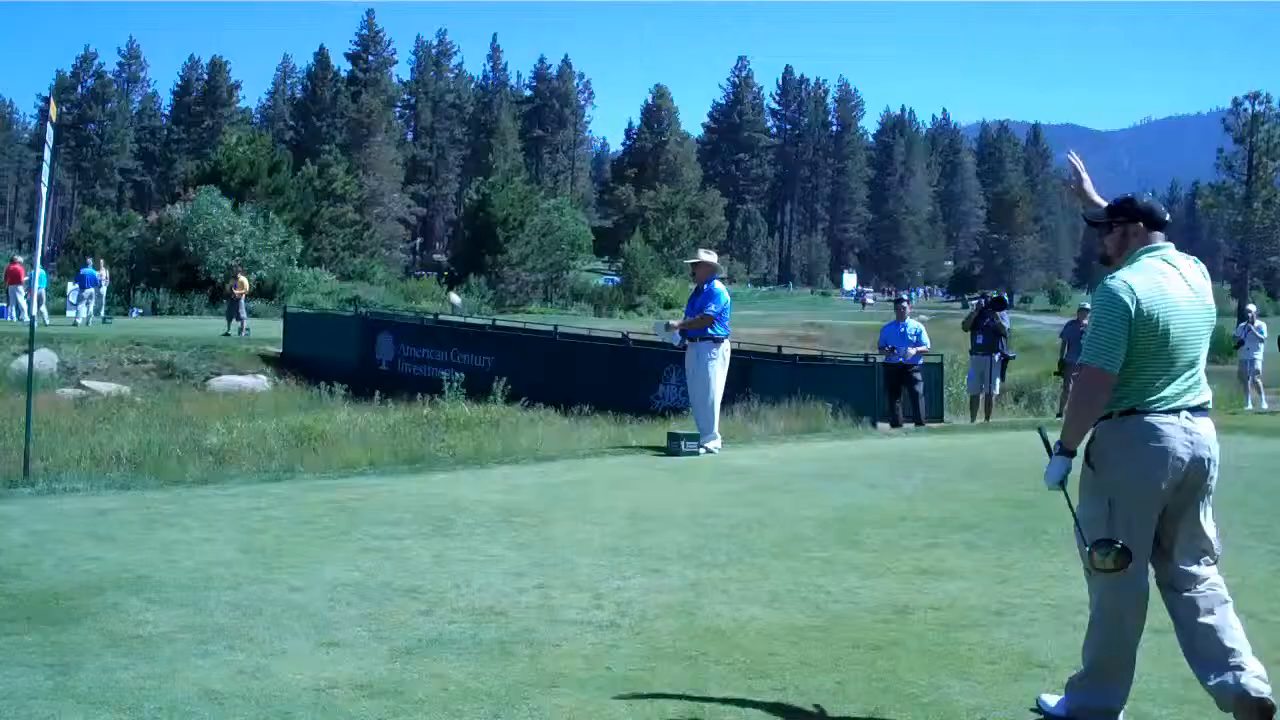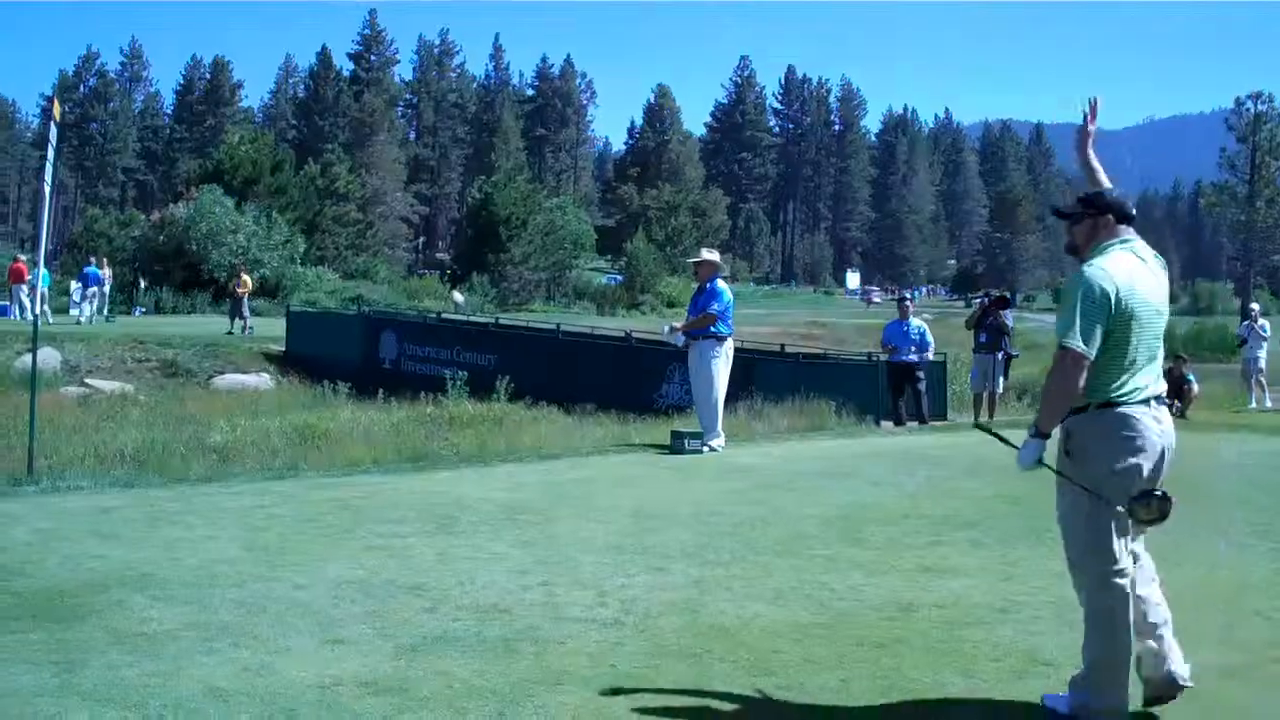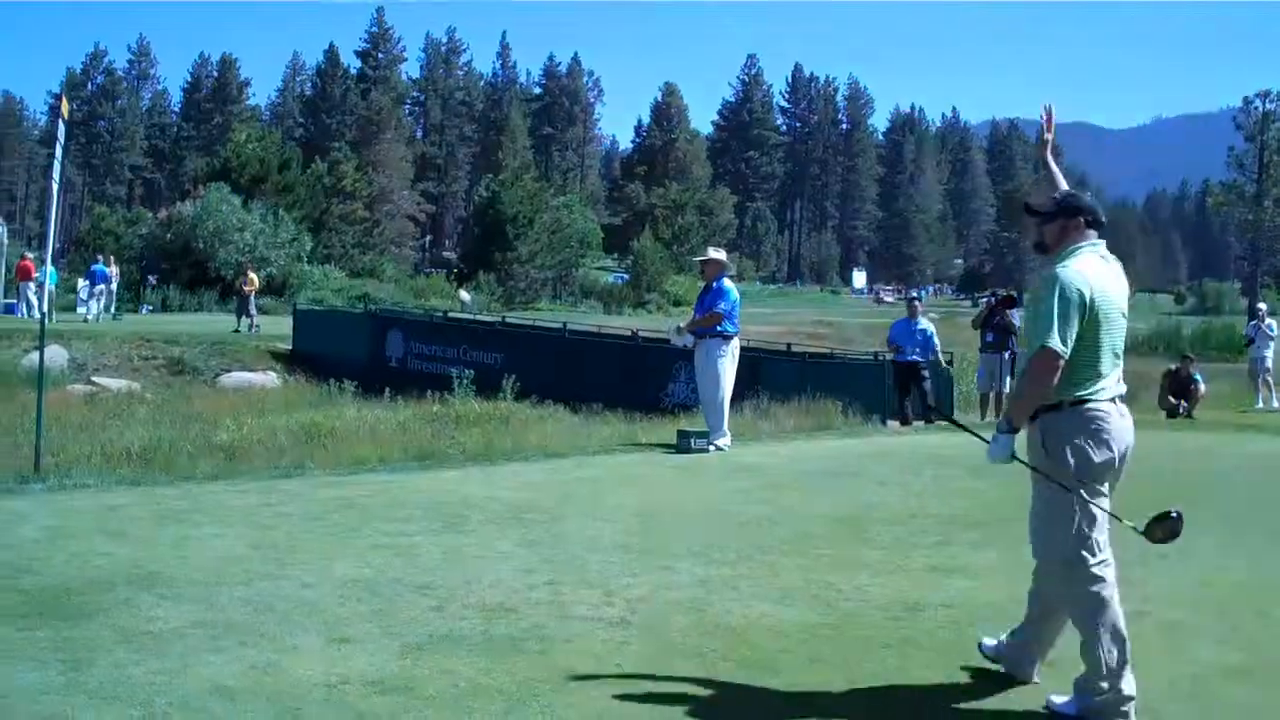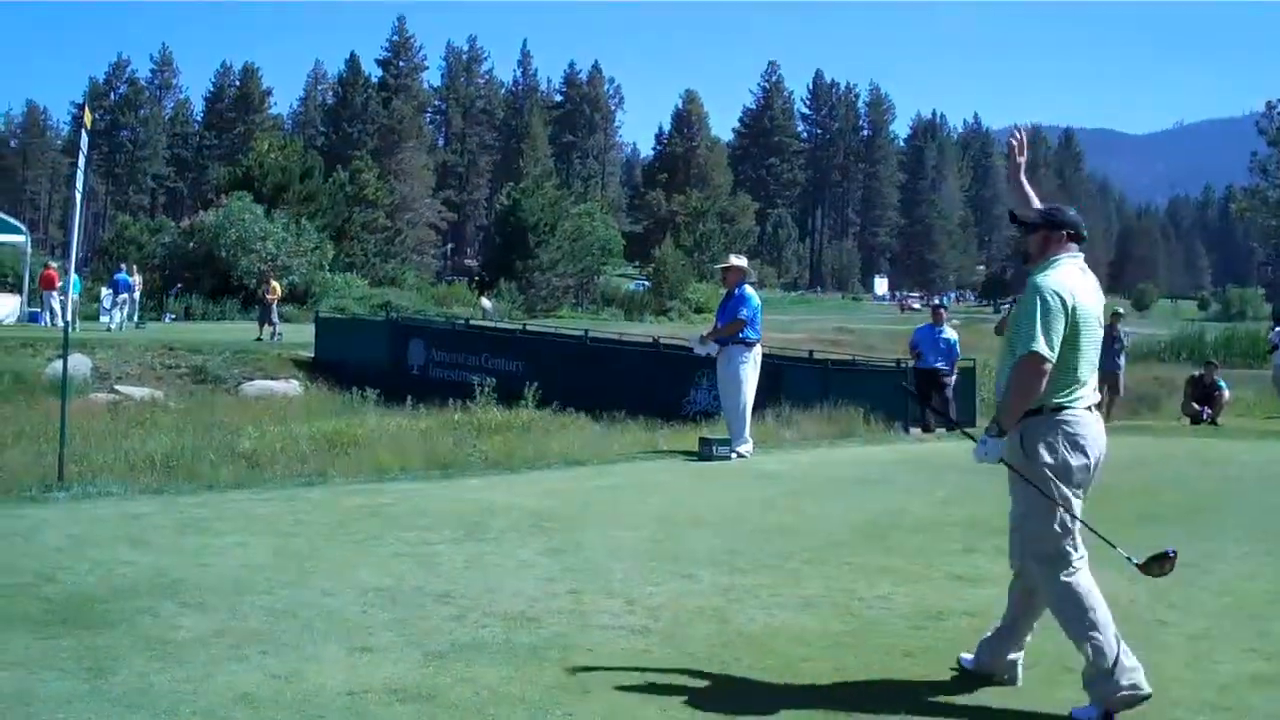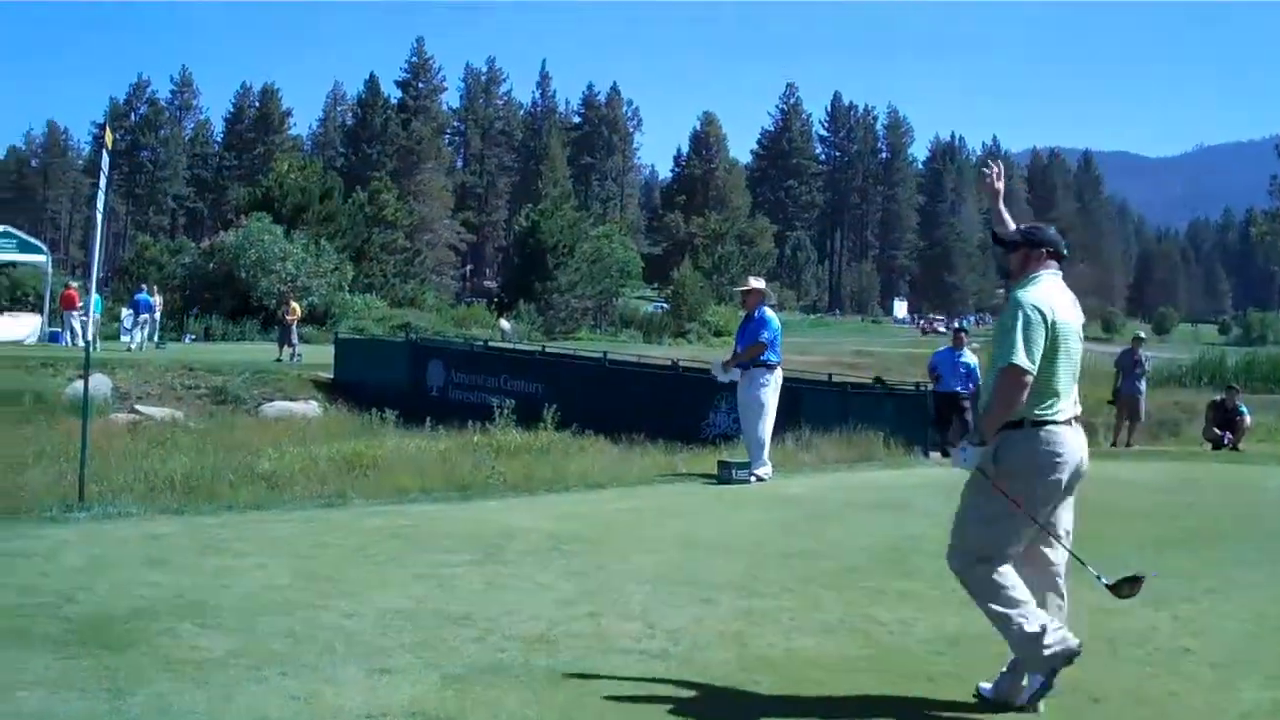
dt=0.2s
person 1, frame 1
left shoulder: (1121, 288)
right shoulder: (1194, 273)
left elbow: (1093, 381)
right elbow: (1144, 227)
left wrist: (1064, 450)
right wrist: (1087, 194)
left hip: (1136, 441)
right hip: (1198, 436)
left knee: (1119, 577)
right knee: (1195, 574)
person 1, frame 2
left shoulder: (1095, 275)
right shoulder: (1150, 260)
left elbow: (1071, 368)
right elbow: (1113, 209)
left wrist: (1038, 433)
right wrist: (1087, 156)
left hip: (1105, 430)
right hip: (1154, 422)
left knee: (1102, 565)
right knee: (1127, 556)
right ankle: (1163, 666)
person 1, frame 3
left shoulder: (1066, 277)
right shoulder: (1109, 266)
left elbow: (1047, 365)
right elbow: (1068, 211)
left wrist: (1006, 426)
right wrist: (1048, 160)
left hip: (1072, 429)
right hip: (1108, 420)
left knee: (1078, 562)
right knee: (1057, 549)
right ankle: (1021, 649)
person 1, frame 4
left shoulder: (1047, 284)
right shoulder: (1082, 275)
left elbow: (1033, 369)
right elbow: (1047, 220)
left wrist: (996, 430)
right wrist: (1019, 177)
left hip: (1049, 433)
right hip: (1081, 427)
left knee: (1053, 565)
right knee: (1042, 555)
right ankle: (999, 656)
person 1, frame 5
left shoulder: (1029, 300)
right shoulder: (1064, 296)
left elbow: (1014, 381)
right elbow: (1024, 244)
left wrist: (977, 438)
right wrist: (999, 204)
left hip: (1028, 445)
right hip: (1068, 442)
left knee: (976, 558)
right knee: (1039, 565)
left ankle: (1044, 644)
right ankle: (1024, 680)
person 2, frame 1
left shoulder: (717, 290)
right shoulder: (697, 290)
left elbow: (706, 319)
right elbow: (690, 318)
left wrist: (678, 325)
right wrist: (681, 334)
left hip: (712, 348)
right hip: (693, 347)
left knee: (709, 397)
right knee: (696, 397)
left ankle: (711, 442)
right ankle: (704, 438)
person 2, frame 2
left shoulder: (720, 289)
right shoulder: (700, 289)
left elbow: (709, 318)
right elbow: (693, 317)
left wrist: (682, 326)
right wrist: (684, 334)
left hip: (715, 346)
right hip: (697, 346)
left knee: (712, 395)
right knee: (700, 396)
left ankle: (714, 440)
right ankle: (707, 436)
person 2, frame 3
left shoulder: (726, 288)
right shoulder: (706, 288)
left elbow: (715, 317)
right elbow: (699, 316)
left wrist: (688, 326)
right wrist: (690, 334)
left hip: (721, 345)
right hip: (703, 345)
left knee: (718, 394)
right knee: (706, 395)
left ankle: (720, 439)
right ankle: (714, 435)
person 2, frame 4
left shoulder: (747, 295)
right shoulder: (728, 296)
left elbow: (738, 324)
right elbow: (720, 324)
left wrist: (711, 335)
right wrist: (712, 342)
left hip: (743, 352)
right hip: (725, 352)
left knee: (739, 401)
right knee: (727, 402)
left ankle: (742, 446)
right ankle: (736, 443)
person 2, frame 5
left shoulder: (768, 317)
right shoulder: (746, 319)
left elbow: (759, 347)
right elbow: (739, 347)
left wrist: (733, 361)
right wrist: (730, 365)
left hip: (764, 375)
right hip: (745, 376)
left knee: (760, 426)
right knee: (748, 427)
left ankle: (761, 469)
right ankle: (758, 466)
